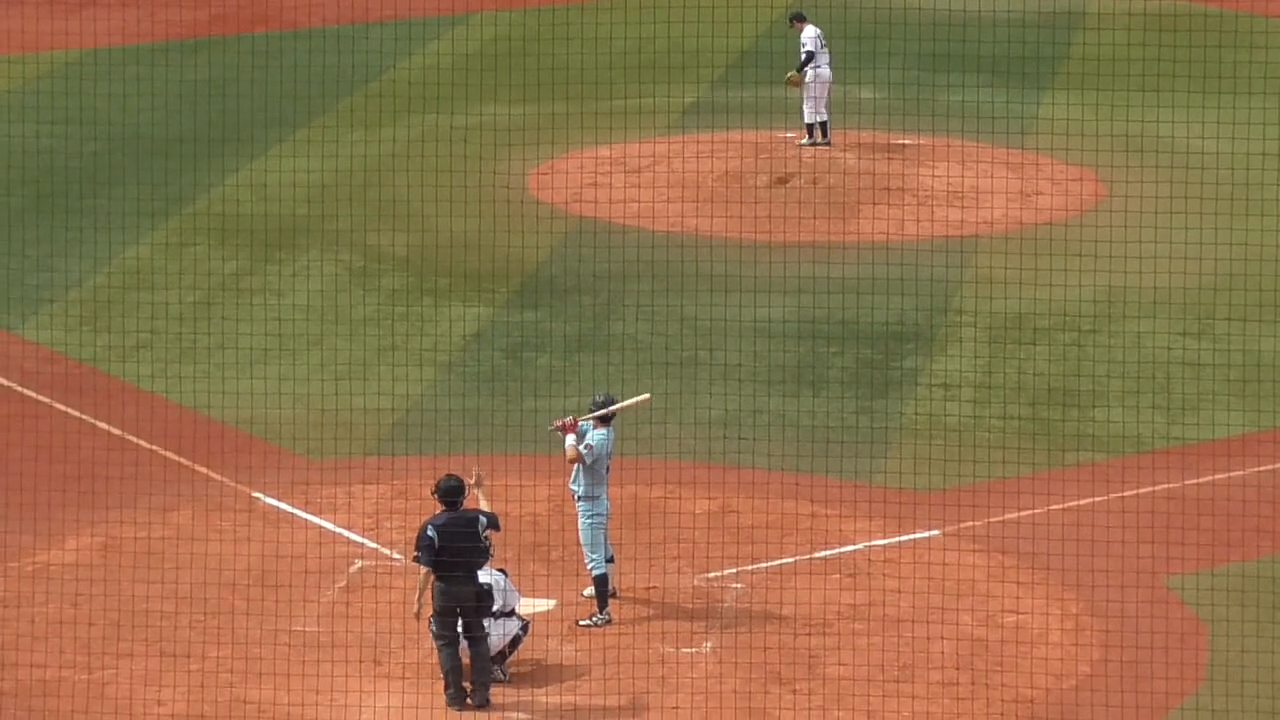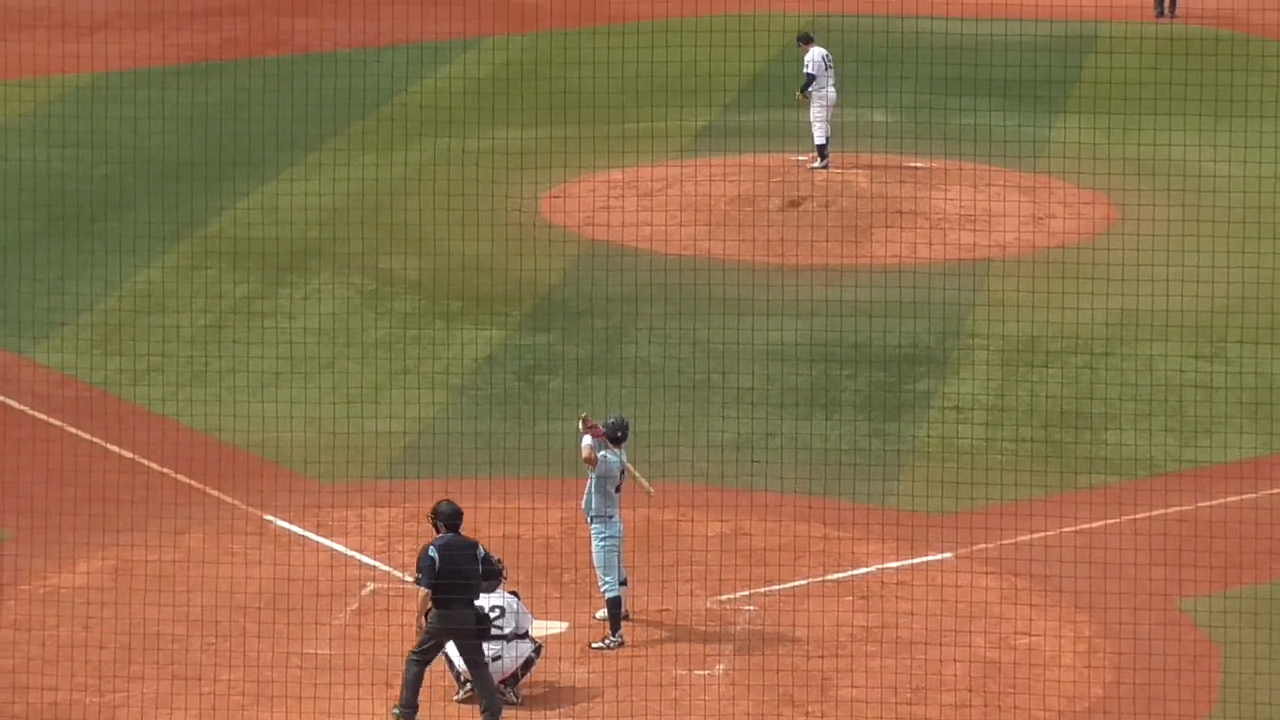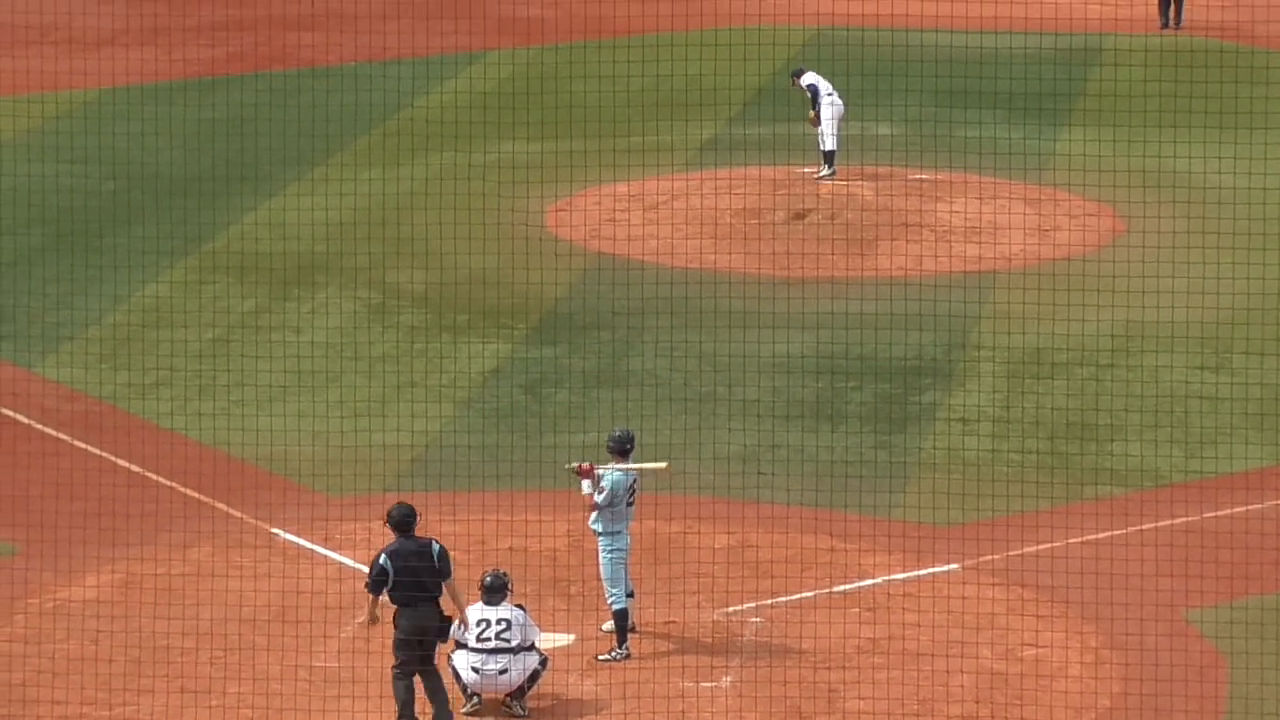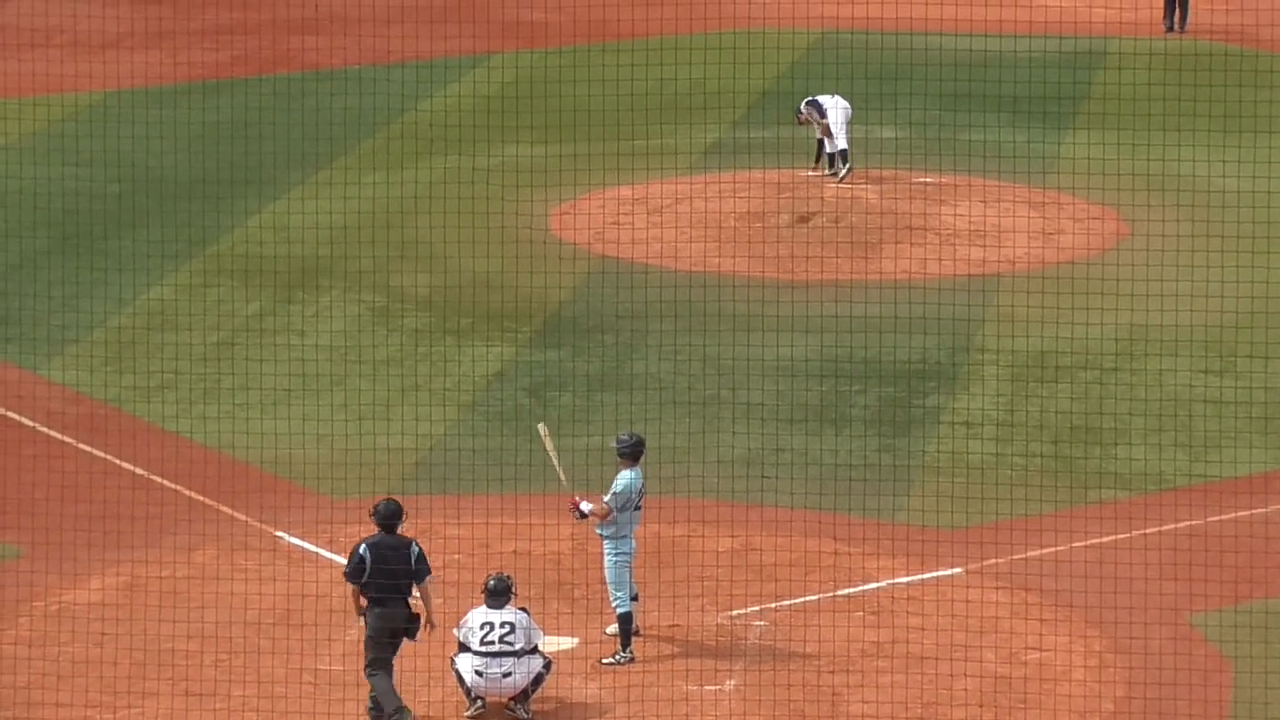
dt=0.4s
person 1, frame 1
left shoulder: (599, 438)
right shoulder: (592, 428)
left elbow: (572, 457)
right elbow: (574, 429)
left wrist: (570, 433)
right wrist: (565, 426)
left hip: (590, 503)
right hip: (596, 500)
left knee: (594, 558)
right knee: (603, 548)
left ankle: (603, 613)
right ankle: (608, 587)
person 1, frame 2
left shoulder: (609, 459)
right shoulder: (614, 450)
left elbow: (588, 457)
right elbow: (588, 428)
left wrist: (590, 434)
right wrist: (590, 428)
left hip: (602, 524)
right hip: (610, 521)
left knee: (607, 580)
right knee: (615, 570)
left ankle: (615, 635)
right ankle: (619, 610)
person 1, frame 3
left shoulder: (615, 477)
right shoulder: (629, 469)
left elbow: (593, 504)
right elbow: (599, 473)
left wrist: (586, 479)
right wrist: (586, 471)
left hip: (610, 538)
right hip: (620, 534)
left knee: (614, 592)
right knee: (623, 582)
left ankle: (622, 647)
right ankle: (626, 621)
person 1, frame 4
left shoulder: (626, 481)
right shoulder: (634, 475)
left elbow: (603, 513)
right elbow: (611, 505)
left wrist: (582, 505)
right wrist: (585, 511)
left hip: (616, 542)
right hip: (625, 539)
left knee: (619, 596)
right knee: (627, 586)
left ankle: (626, 651)
right ankle: (630, 625)
person 2, frame 1
left shoulder: (431, 526)
right shoulder: (476, 519)
left elbow: (426, 568)
right elbow: (494, 521)
left wrist: (419, 598)
left hip: (444, 589)
right hip: (471, 588)
left knee: (447, 642)
right knee: (477, 640)
left ankle: (455, 695)
right ankle: (480, 693)
person 2, frame 2
left shoulder: (432, 549)
right shoulder: (475, 547)
left elbow: (426, 591)
right elbow: (491, 579)
left wrist: (419, 618)
left hip: (442, 615)
right hip: (468, 615)
left knee: (417, 660)
right knee: (478, 665)
person 2, frame 3
left shoulder: (385, 556)
right shoulder: (433, 546)
left elbow: (375, 594)
right elbow: (448, 583)
left wrist: (371, 614)
right wrist: (461, 611)
left hip: (407, 617)
right hip: (433, 615)
left knee: (403, 672)
right knee: (427, 666)
person 2, frame 4
left shoulder: (364, 547)
right shoulder: (411, 546)
left elbow: (354, 585)
right elbow: (422, 585)
left wrist: (358, 606)
right wrist: (429, 613)
left hip: (378, 612)
right hip: (403, 612)
left knee: (376, 668)
right knee: (384, 663)
